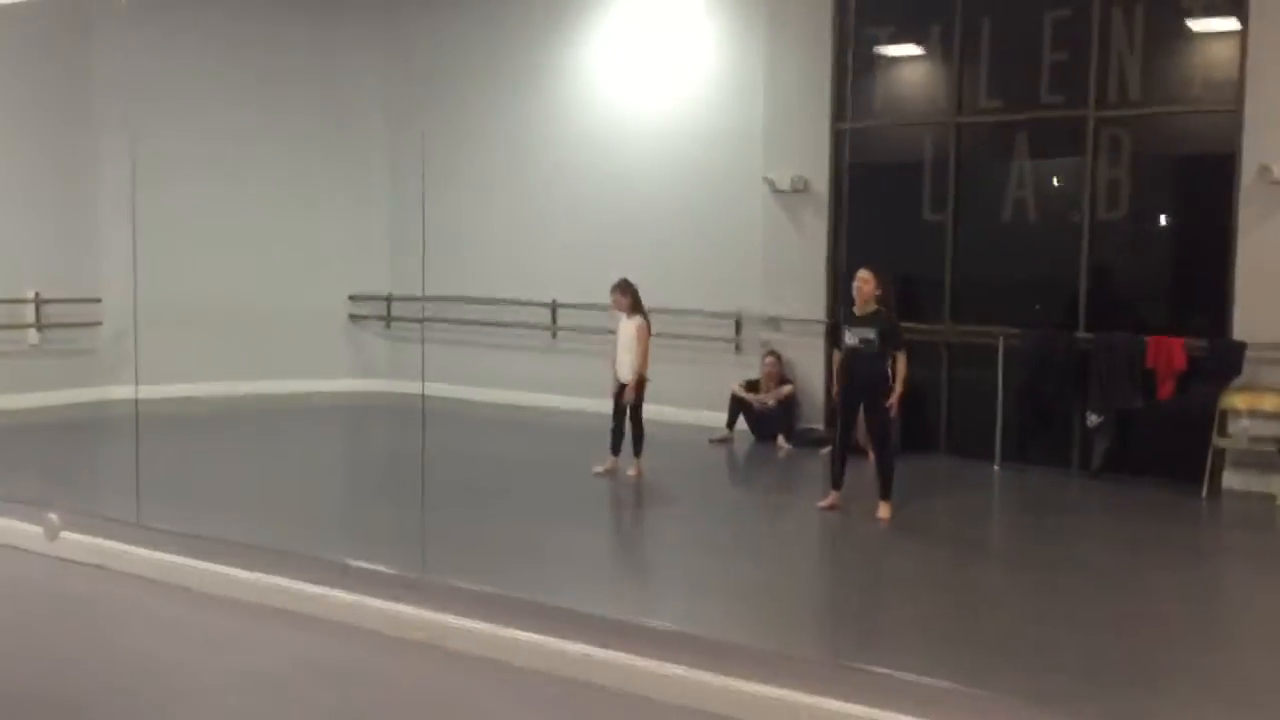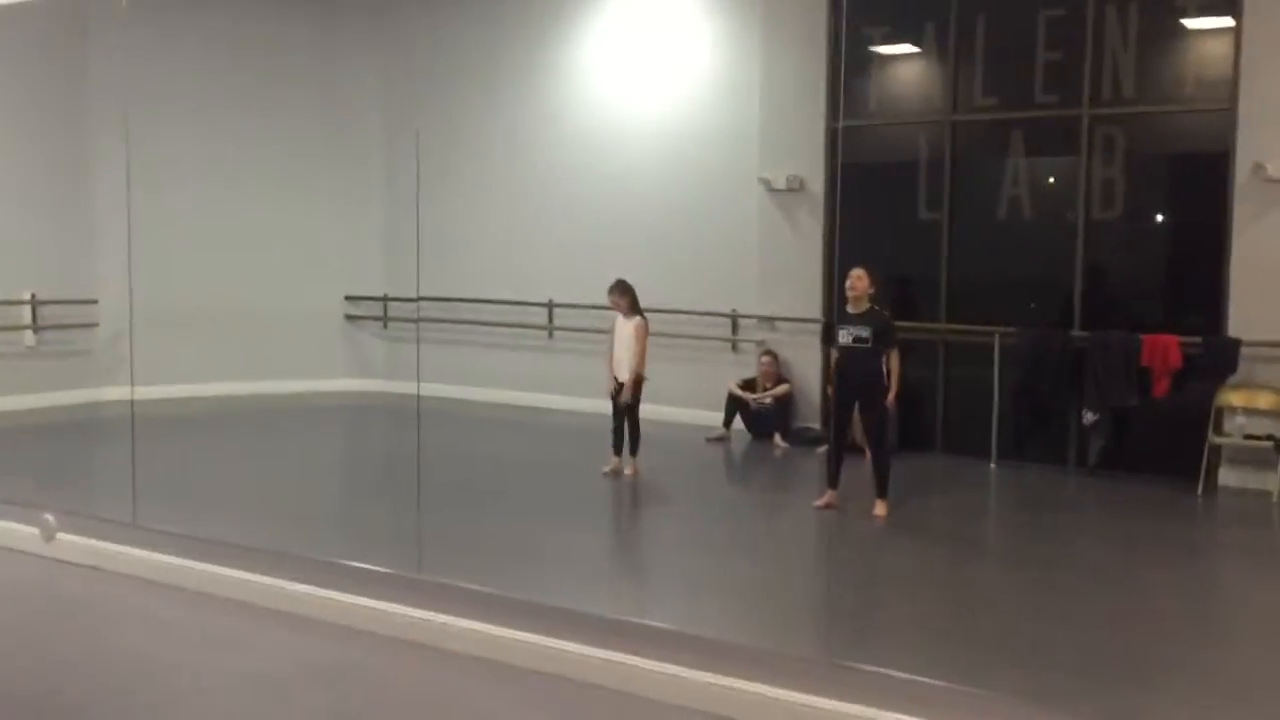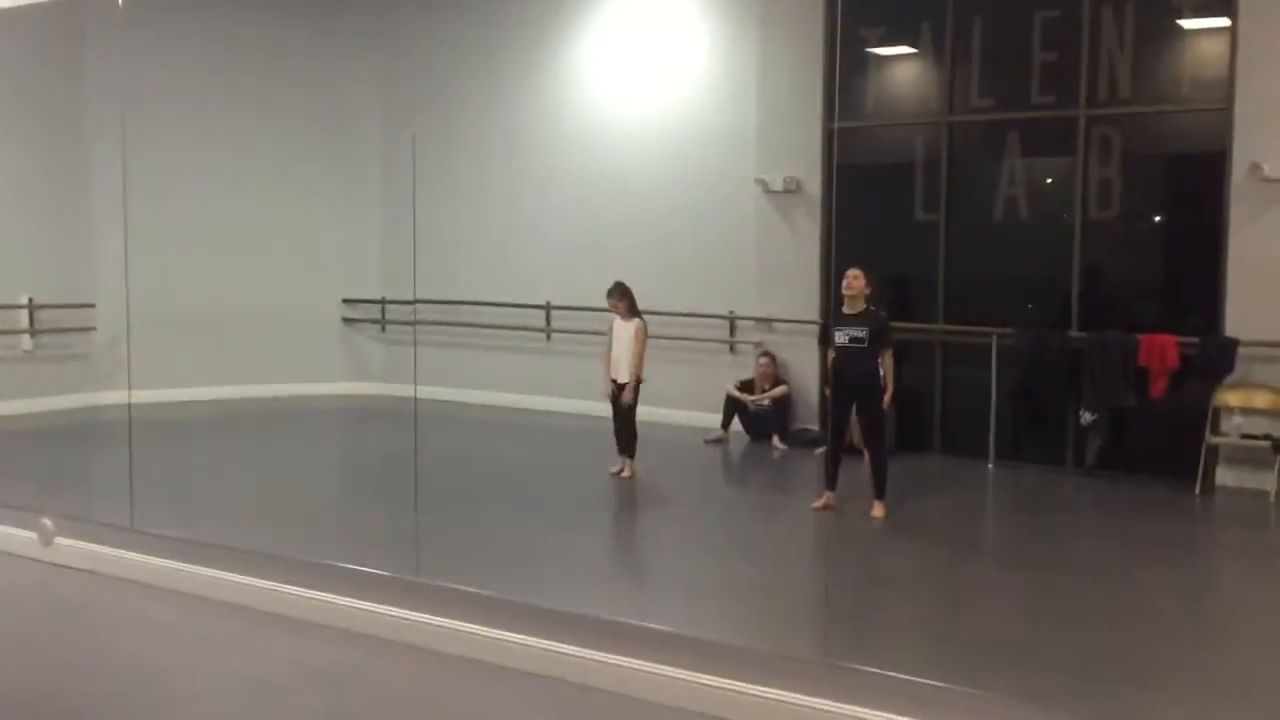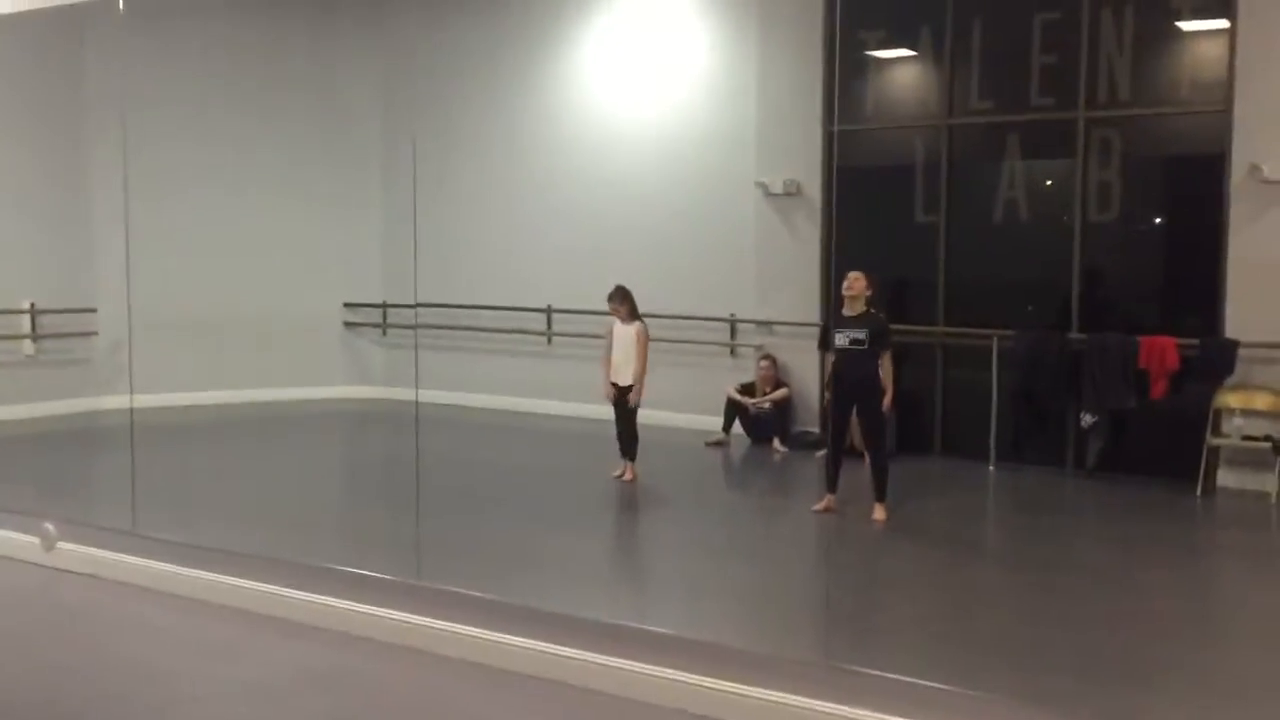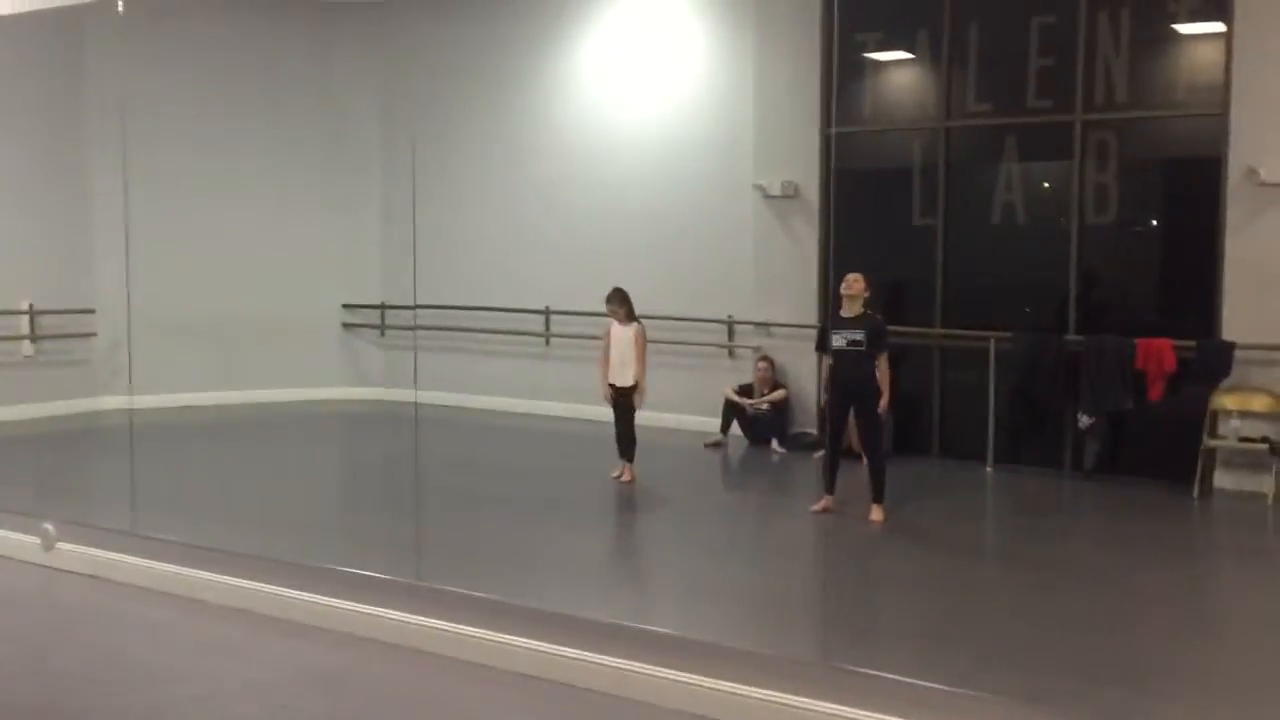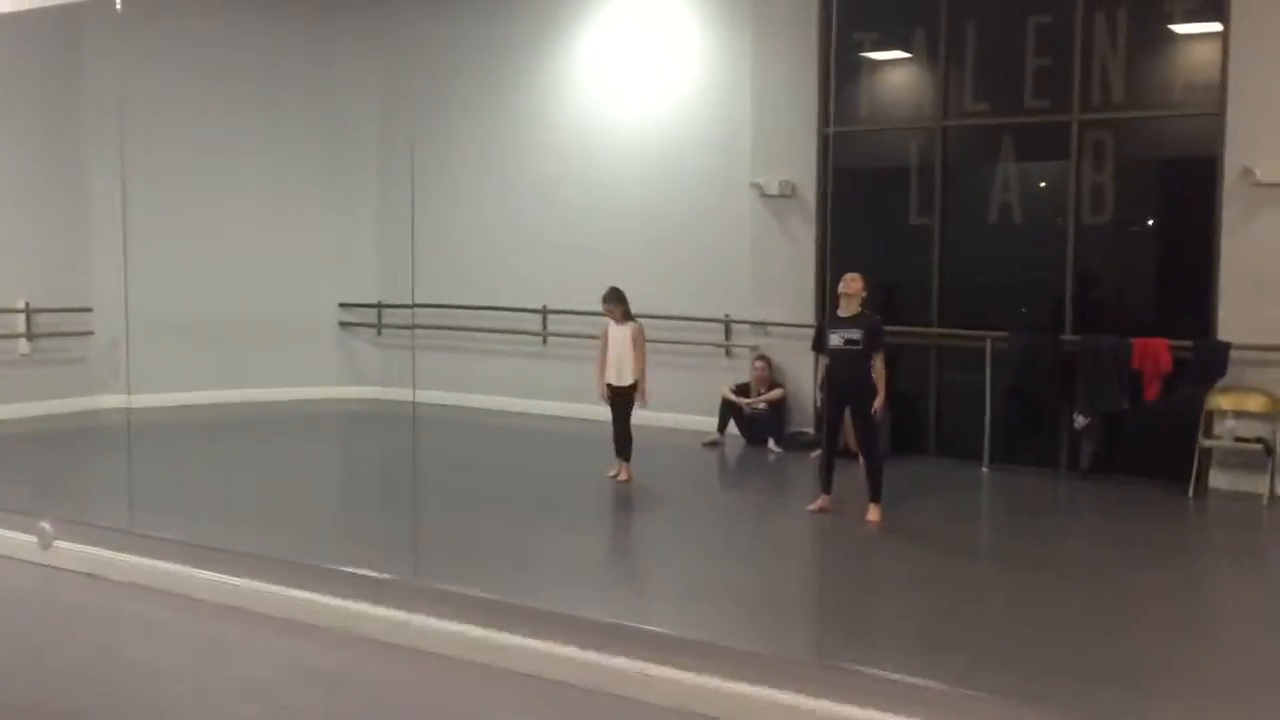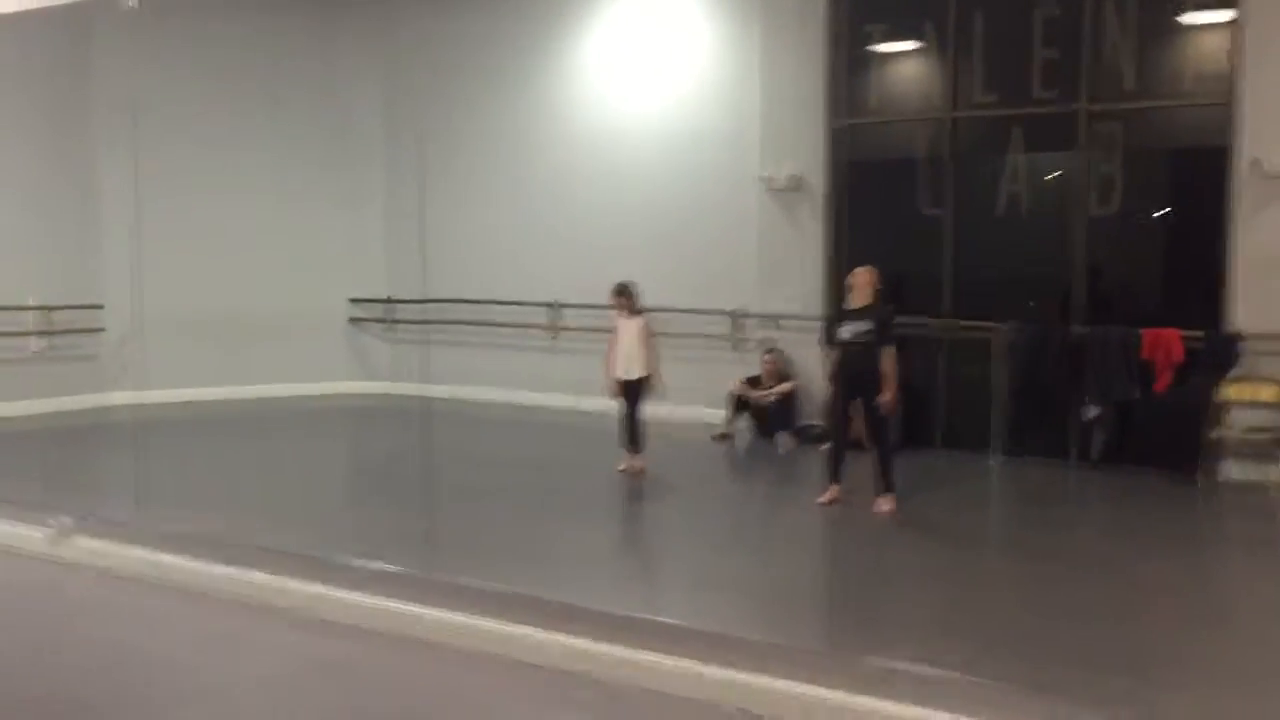
dt=0.1s
person 1, frame 1
left shoulder: (887, 321)
right shoulder: (843, 319)
left elbow: (900, 357)
left wrist: (897, 390)
right wrist: (835, 384)
left hip: (877, 390)
right hip: (848, 388)
left knee: (880, 444)
right knee: (840, 440)
left ankle: (885, 501)
right ankle: (835, 493)
person 1, frame 2
left shoulder: (880, 319)
right shoulder: (837, 318)
left elbow: (893, 355)
left wrist: (893, 388)
right wrist: (831, 382)
left hip: (872, 388)
right hip: (843, 387)
left knee: (877, 442)
right knee: (835, 438)
left ankle: (881, 499)
right ankle: (831, 492)
person 1, frame 3
left shoulder: (876, 320)
right shoulder: (833, 319)
left elbow: (887, 355)
left wrist: (889, 389)
right wrist: (828, 384)
left hip: (869, 389)
right hip: (839, 387)
left knee: (874, 444)
right knee: (833, 440)
left ankle: (879, 501)
right ankle: (829, 494)
person 1, frame 4
left shoulder: (876, 322)
right shoulder: (832, 322)
left elbow: (885, 358)
left wrist: (888, 392)
right wrist: (827, 388)
left hip: (869, 391)
right hip: (839, 390)
left knee: (875, 446)
right knee: (834, 443)
left ankle: (880, 503)
right ankle: (830, 496)
person 1, frame 5
left shoulder: (874, 323)
right shoulder: (831, 323)
left elbow: (882, 360)
left wrist: (885, 394)
right wrist: (824, 390)
left hip: (866, 392)
right hip: (837, 391)
left knee: (872, 447)
right knee: (831, 443)
left ankle: (877, 504)
right ankle: (828, 497)
person 1, frame 6
left shoulder: (871, 323)
right shoulder: (827, 323)
left elbow: (878, 360)
right elbow: (823, 359)
left wrist: (881, 394)
right wrist: (819, 390)
left hip: (862, 392)
right hip: (833, 390)
left knee: (869, 447)
right knee: (827, 443)
left ankle: (874, 503)
right ankle: (824, 496)
person 1, frame 7
left shoulder: (881, 314)
right shoulder: (838, 316)
left elbow: (888, 353)
right elbow: (833, 352)
left wrist: (889, 387)
right wrist: (830, 381)
left hip: (872, 384)
right hip: (844, 382)
left knee: (879, 437)
right knee: (837, 432)
left ankle: (887, 494)
right ankle: (834, 487)
person 2, frame 1
left shoulder: (640, 322)
right shoulder: (622, 320)
left elbow: (642, 357)
right elbow: (616, 350)
left wrist: (632, 384)
right wrist: (614, 377)
left hip: (635, 380)
right hip: (619, 378)
left knee: (635, 419)
right knee: (617, 418)
left ankle: (636, 463)
right ankle: (612, 461)
person 2, frame 2
left shoulder: (639, 323)
right shoulder: (617, 320)
left elbow: (639, 357)
right elbow: (611, 350)
left wrist: (629, 384)
right wrist: (611, 377)
left hip: (632, 379)
right hip: (617, 378)
left knee: (632, 419)
right knee: (617, 418)
left ankle: (632, 461)
right ankle: (617, 460)
person 2, frame 3
left shoulder: (638, 325)
right shoulder: (614, 322)
left elbow: (638, 358)
right elbow: (608, 352)
left wrist: (631, 386)
right wrist: (607, 380)
left hip: (630, 381)
right hip: (615, 380)
left knee: (629, 421)
right knee: (617, 421)
left ankle: (630, 463)
right ankle: (622, 460)
person 2, frame 4
left shoulder: (639, 328)
right shoulder: (613, 326)
left elbow: (642, 362)
right elbow: (607, 356)
left wrist: (637, 389)
right wrist: (607, 383)
left hip: (632, 384)
right hip: (616, 383)
left knee: (630, 424)
right knee: (619, 424)
left ankle: (631, 466)
right ankle: (624, 463)
person 2, frame 5
left shoulder: (637, 329)
right shoulder: (611, 327)
left elbow: (641, 362)
right elbow: (604, 357)
left wrist: (640, 390)
right wrist: (605, 384)
left hip: (630, 385)
right hip: (614, 384)
left knee: (627, 425)
right knee: (618, 424)
left ankle: (629, 467)
right ankle: (622, 463)
person 2, frame 6
left shoulder: (634, 328)
right shoulder: (608, 327)
left elbow: (641, 361)
right elbow: (602, 357)
left wrist: (641, 389)
right wrist: (601, 384)
left hip: (628, 384)
right hip: (612, 383)
left knee: (623, 424)
right knee: (616, 424)
left ankle: (626, 466)
right ankle: (619, 463)
person 2, frame 7
left shoulder: (642, 322)
right shoulder: (618, 321)
left elbow: (650, 352)
right elbow: (612, 350)
left wrist: (654, 378)
right wrist: (611, 378)
left hip: (639, 376)
right hip: (622, 376)
left knee: (631, 415)
right knee: (627, 415)
left ankle: (636, 457)
right ankle: (630, 455)
